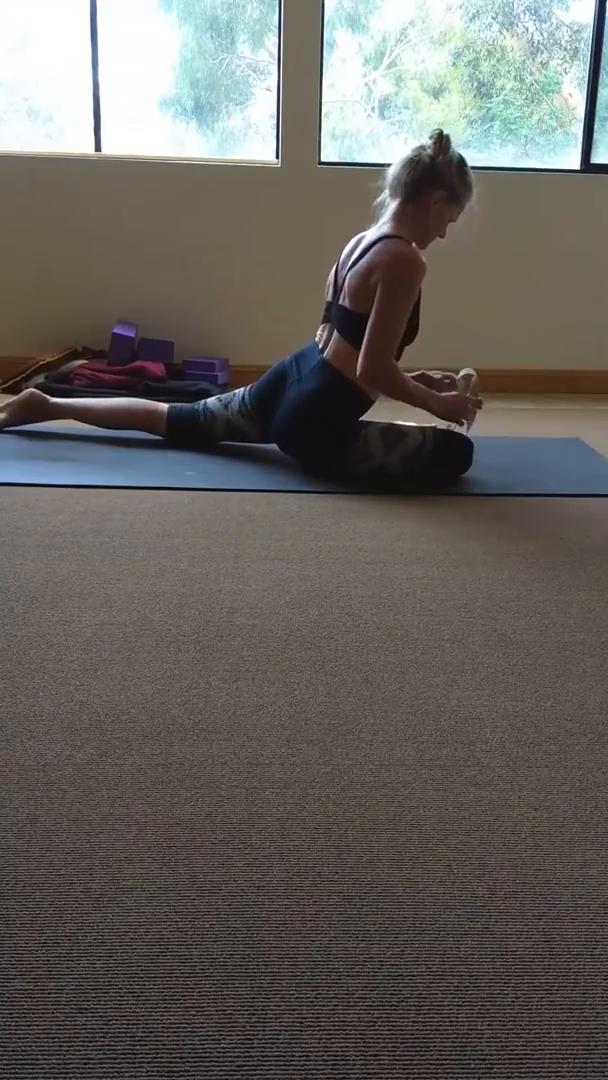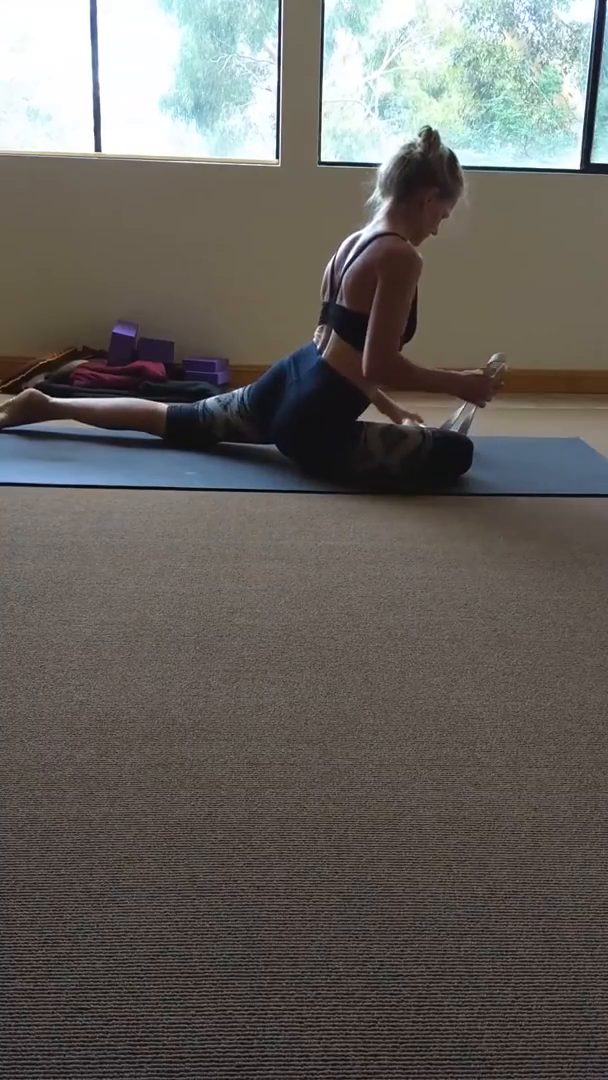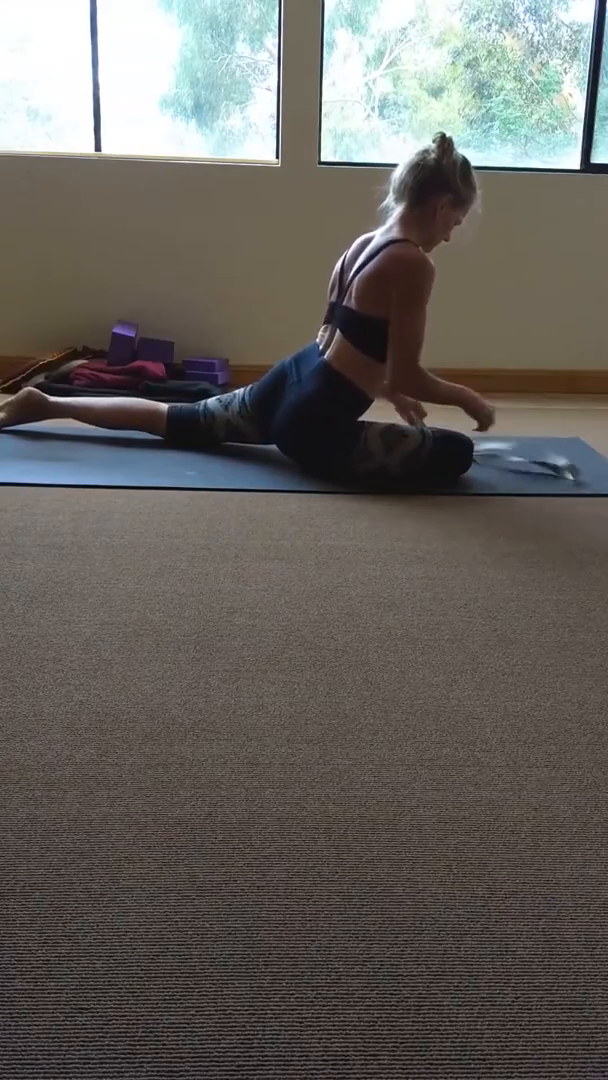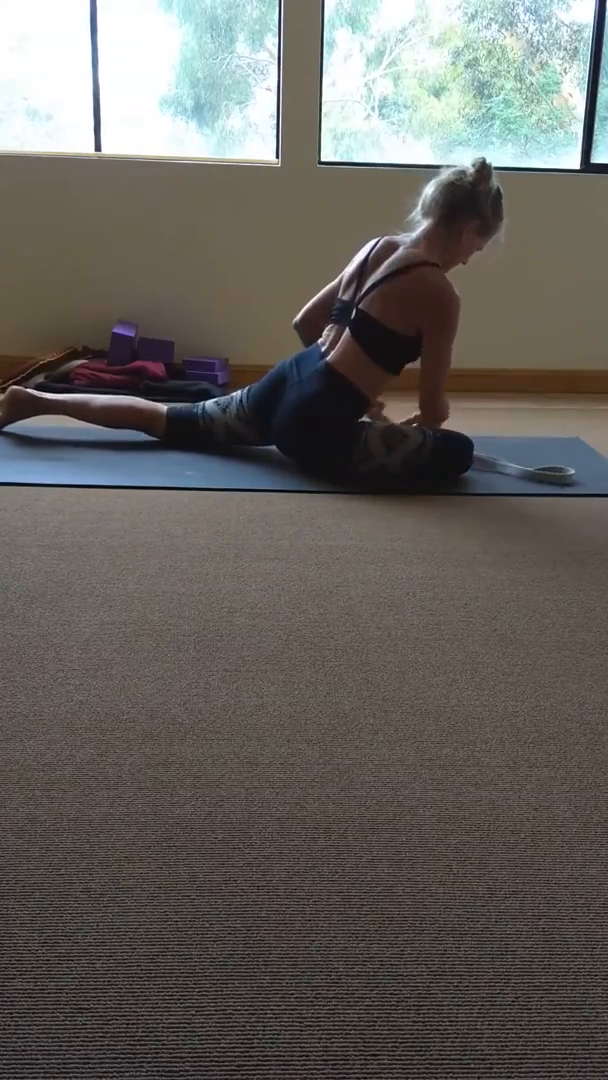
dt=0.4s
person 1, frame 1
left shoulder: (360, 242)
right shoulder: (405, 262)
right elbow: (372, 369)
left wrist: (415, 382)
right wrist: (438, 402)
left hip: (289, 382)
right hip: (316, 423)
left knee: (176, 420)
left ankle: (47, 405)
person 1, frame 2
left shoulder: (354, 242)
right shoulder: (400, 258)
right elbow: (380, 366)
left wrist: (388, 408)
right wrist: (461, 383)
left hip: (285, 384)
right hip: (313, 426)
left knee: (171, 419)
left ankle: (47, 404)
person 1, frame 3
left shoulder: (362, 245)
right shoulder: (413, 266)
right elbow: (408, 377)
left wrist: (391, 393)
right wrist: (466, 397)
left hip: (285, 384)
right hip: (314, 425)
left knee: (173, 418)
left ankle: (44, 404)
person 1, frame 4
left shoulder: (376, 248)
right shoulder: (438, 293)
right elbow: (432, 413)
right wrist: (421, 418)
left hip: (284, 385)
right hip: (315, 428)
left knee: (164, 418)
